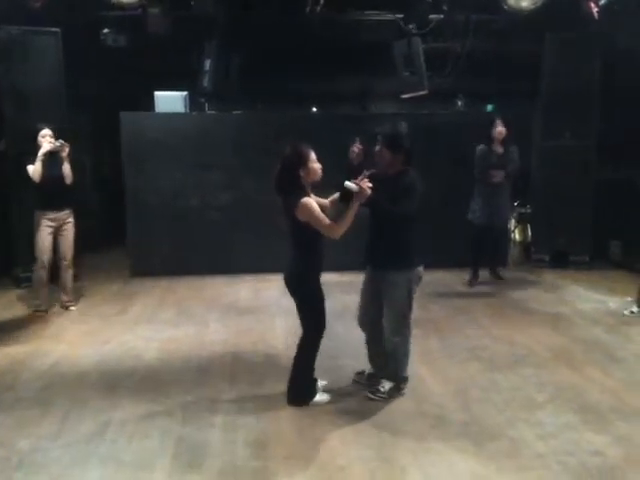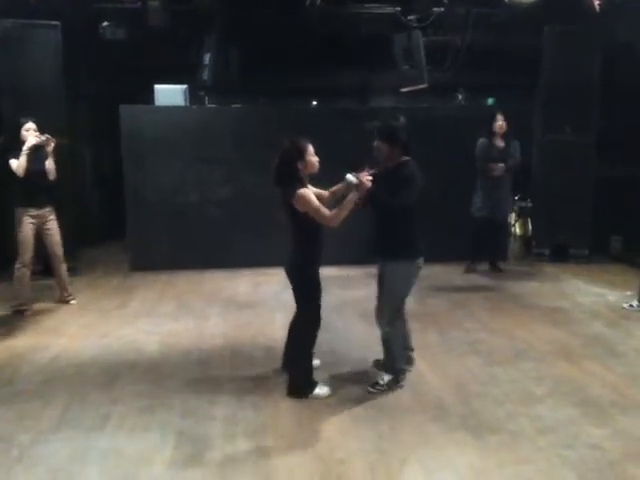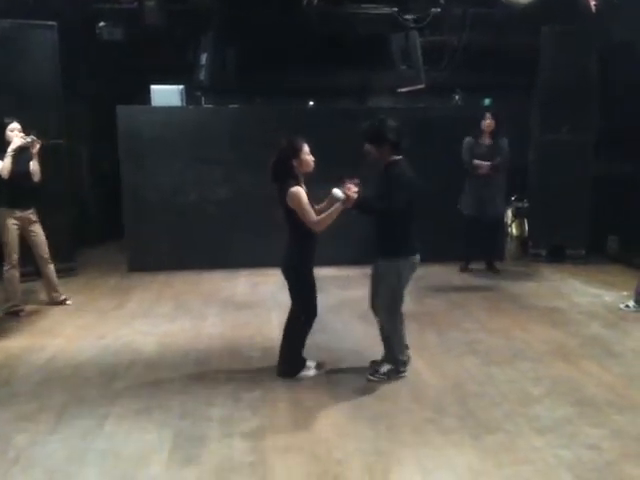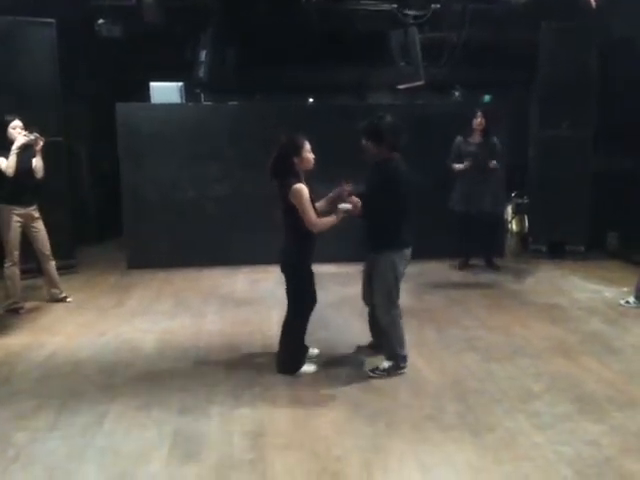
dt=0.4s
person 1, frame 1
left shoulder: (410, 182)
right shoulder: (378, 177)
left elbow: (399, 216)
right elbow: (347, 197)
left wrist: (370, 198)
right wrist: (355, 167)
left hip: (402, 267)
right hip: (377, 263)
left knee: (395, 326)
right knee: (368, 320)
left ankle: (396, 380)
right ankle: (379, 369)
person 1, frame 2
left shoulder: (410, 174)
right shoulder: (385, 172)
left elbow: (398, 208)
right elbow: (380, 204)
left wrist: (370, 191)
right wrist: (364, 190)
left hip: (404, 256)
right hip: (389, 253)
left knee: (388, 314)
right knee: (393, 310)
left ankle: (396, 373)
right ankle: (403, 357)
person 1, frame 3
left shoulder: (401, 174)
right shoulder: (389, 171)
left elbow: (389, 209)
left wrist: (358, 201)
right wrist: (359, 198)
left hip: (399, 255)
right hip: (387, 251)
left knee: (388, 309)
right knee: (381, 306)
left ankle: (397, 364)
right ankle: (398, 353)
person 1, frame 4
left shoulder: (396, 171)
right shoulder: (379, 166)
left elbow: (395, 210)
left wrist: (363, 208)
right wrist: (357, 200)
left hip: (393, 248)
right hip: (377, 244)
left knee: (387, 304)
right knee: (371, 298)
left ankle: (397, 359)
right ankle: (380, 342)
person 2, frame 1
left shoulder: (302, 196)
right shoulder: (303, 203)
left elbow: (327, 205)
right elbow: (334, 231)
right wrist: (357, 201)
left hip: (302, 273)
right hip: (304, 276)
left knee: (314, 326)
right knee: (313, 330)
left ankle: (304, 380)
right ankle: (301, 392)
person 2, frame 2
left shoulder: (303, 188)
right shoulder: (300, 194)
left elbow: (327, 196)
right elbow: (331, 219)
left wrist: (351, 182)
right wrist: (356, 193)
left hip: (302, 263)
right hip: (304, 265)
left knee: (304, 314)
right knee: (311, 320)
left ankle: (293, 360)
right ankle: (302, 384)
person 2, frame 3
left shoulder: (296, 187)
right shoulder: (294, 191)
left elbow: (315, 213)
right elbow: (316, 224)
left wrist: (337, 196)
right wrist: (343, 203)
left hip: (299, 260)
right hip: (298, 262)
left knee: (301, 310)
right knee: (305, 312)
left ankle: (293, 359)
right ankle: (290, 366)
person 2, frame 4
left shoulder: (292, 184)
right shoulder: (297, 188)
left elbow: (313, 210)
right elbow: (314, 224)
left wrist: (335, 196)
right wrist: (341, 213)
left hip: (296, 254)
right hip: (297, 257)
left knee: (305, 302)
right knee: (301, 307)
left ankle: (297, 349)
right ankle: (290, 362)
person 3, frame 1
left shoulder: (59, 159)
right shoulder: (33, 161)
left elbow: (69, 180)
right elbow: (36, 178)
left wrist: (65, 158)
right wrist: (41, 154)
left hip: (66, 214)
right hip: (44, 216)
left knee: (66, 259)
right knee: (42, 261)
left ankle: (67, 299)
right ankle: (40, 304)
person 3, frame 2
left shoulder: (42, 153)
right shoulder: (15, 155)
left elbow: (52, 176)
right elbow: (19, 172)
left wrist: (50, 154)
right wrist: (26, 149)
left hip: (47, 211)
right hip: (26, 212)
left knee: (58, 254)
right knee: (25, 259)
left ankle: (65, 294)
right ankle: (21, 303)
person 3, frame 3
left shoulder: (26, 154)
left elbow: (36, 178)
left wrist: (35, 155)
left hip: (30, 212)
left knee: (44, 255)
left ankle: (56, 295)
person 3, frame 4
left shoulder: (29, 150)
left elbow: (39, 175)
left wrist: (38, 152)
left hip: (32, 209)
left knee: (45, 252)
left ankle: (56, 292)
person 4, frame 1
left shoulder: (511, 150)
right shoulder: (482, 149)
left elbow: (513, 170)
right elbow: (480, 173)
left wrist: (498, 174)
right wrist: (496, 175)
left hip: (502, 197)
right hip: (484, 196)
left knee: (500, 234)
right knee: (479, 234)
left ankle: (494, 268)
right ankle: (474, 272)
person 4, frame 2
left shoulder: (513, 144)
right shoulder: (483, 143)
left elbow: (515, 164)
right elbow: (481, 166)
left wrist: (496, 167)
right wrist: (501, 167)
left hip: (504, 191)
right hip: (485, 190)
left knee: (500, 227)
right knee: (480, 226)
left ankle: (494, 261)
right ankle: (473, 261)
person 4, frame 3
left shoulder: (501, 143)
right shoulder: (470, 142)
left elbow: (501, 163)
right elbow: (468, 164)
left wrist: (480, 164)
right wrist: (489, 166)
left hip: (494, 190)
right hip: (474, 190)
left knee: (493, 226)
right knee: (471, 226)
left ankle: (490, 261)
right ankle: (466, 260)
person 4, frame 4
left shoulder: (492, 142)
right shoulder: (460, 141)
left elbow: (498, 161)
right elbow: (452, 162)
left wrist: (495, 164)
right wrist: (460, 167)
left hip: (486, 189)
right hip: (465, 189)
left knee: (489, 223)
right knee: (465, 224)
left ankle: (488, 258)
right ankle: (465, 258)
